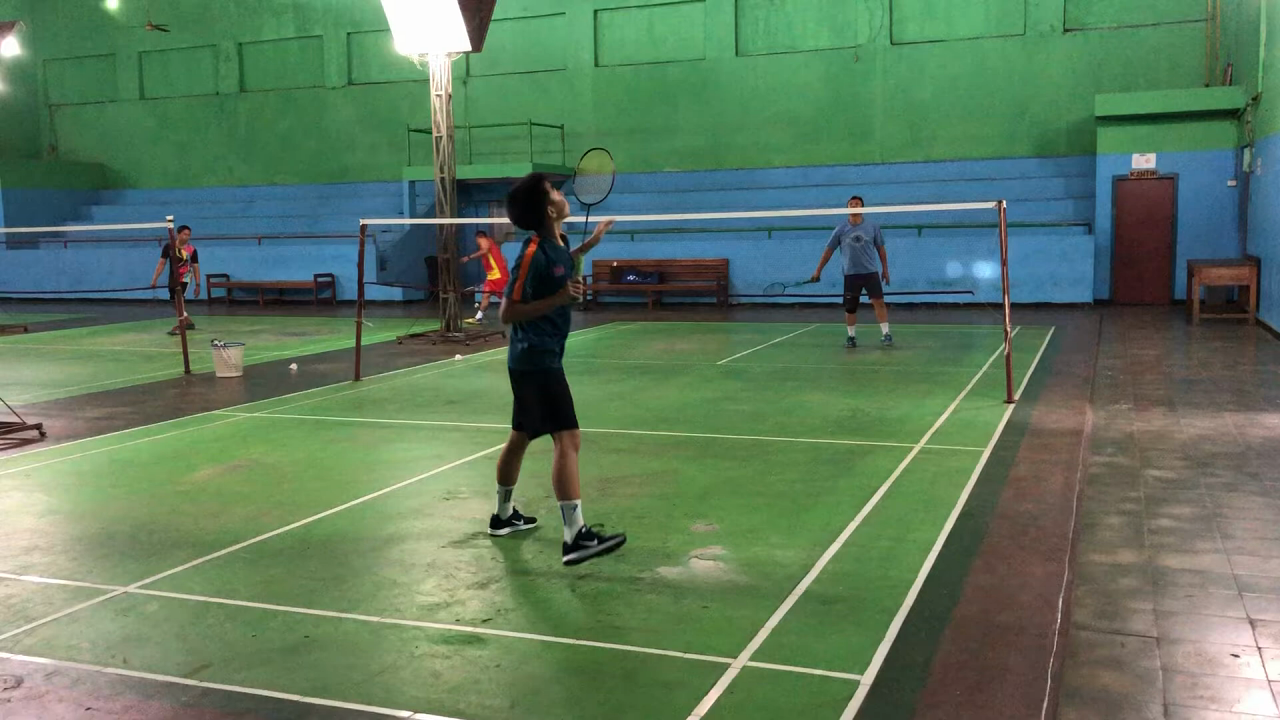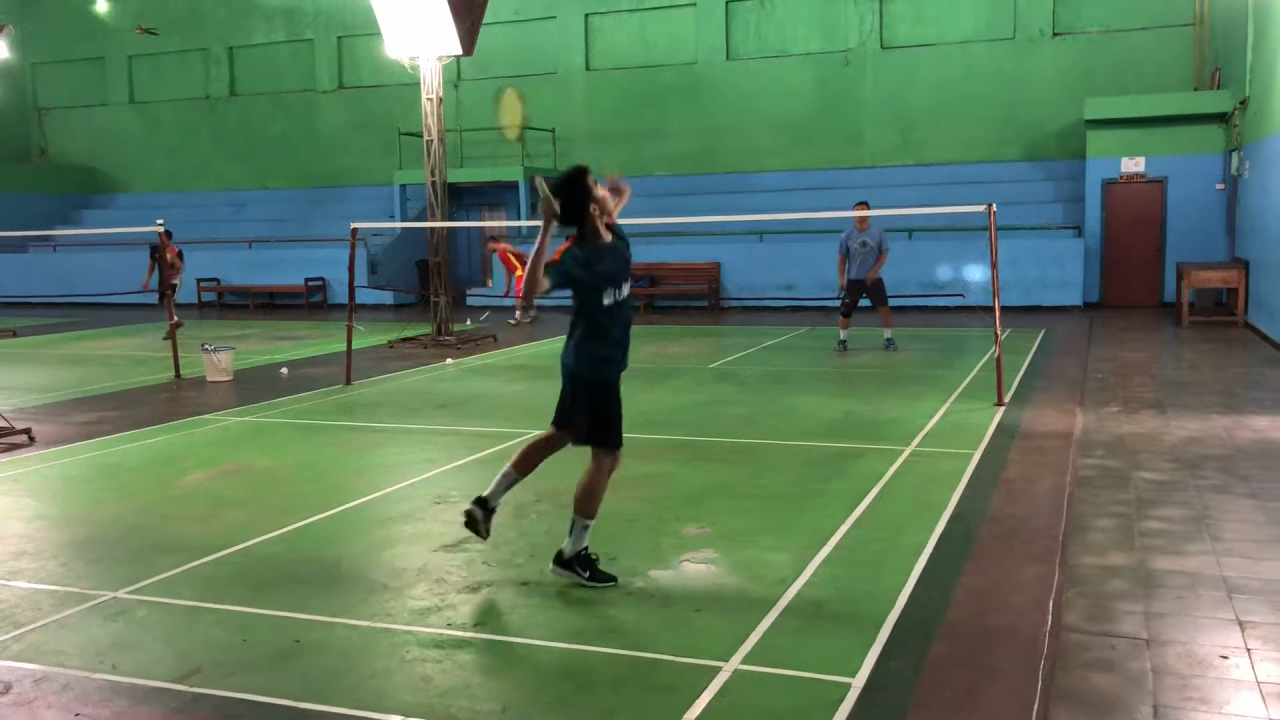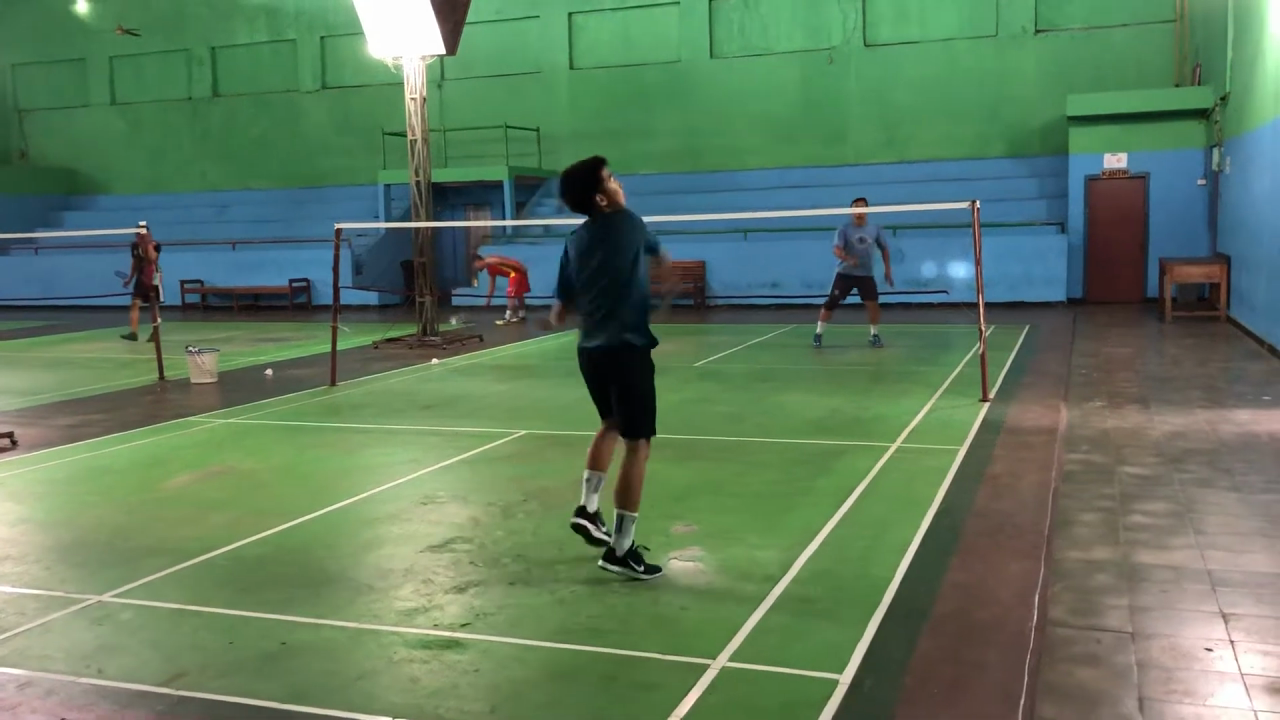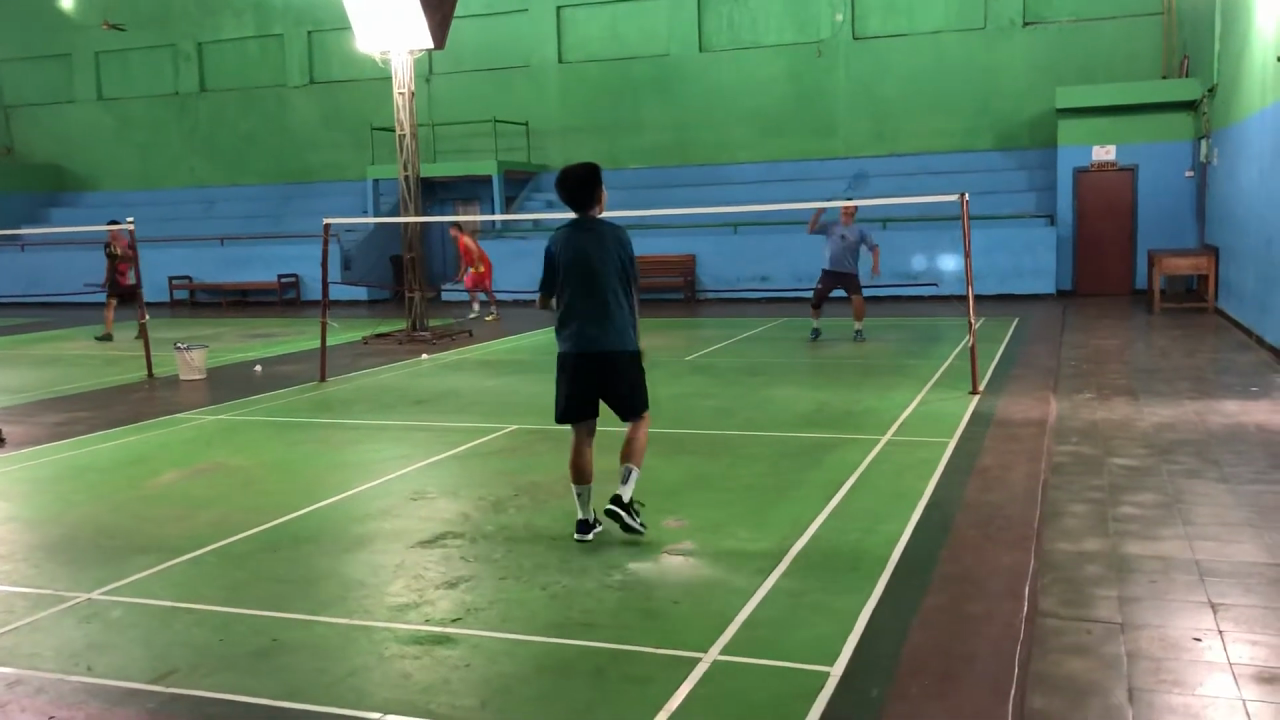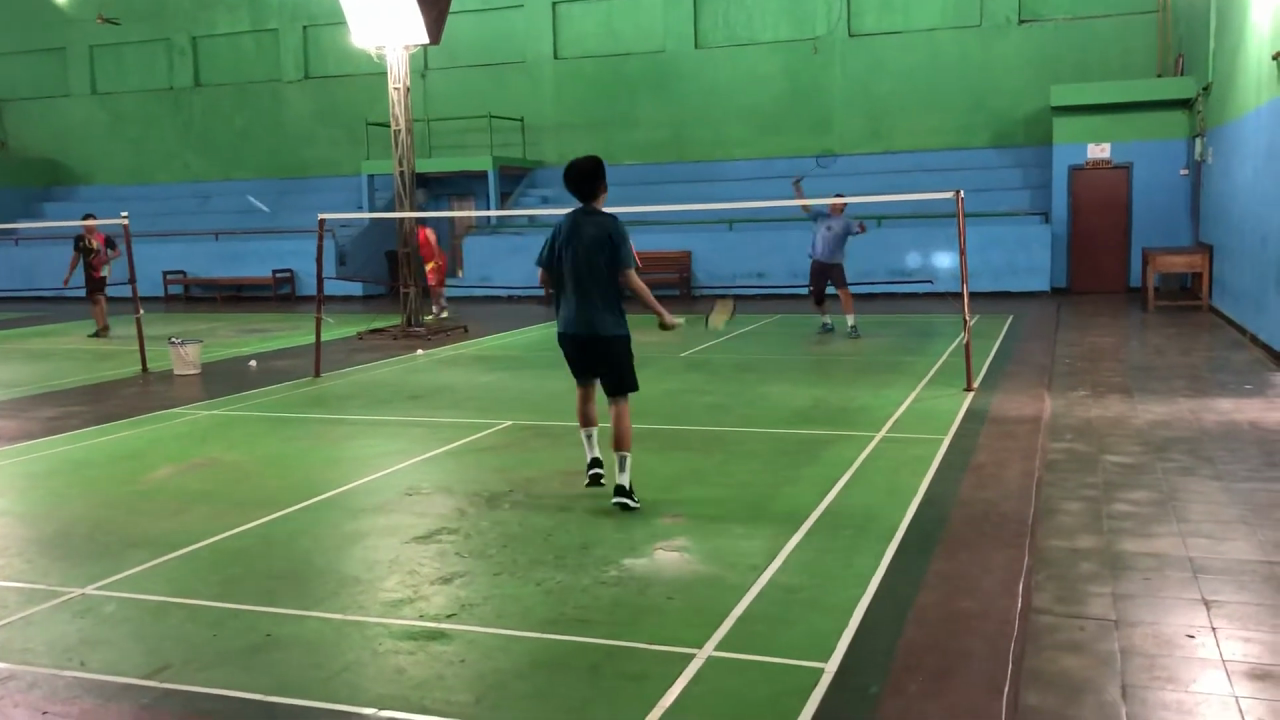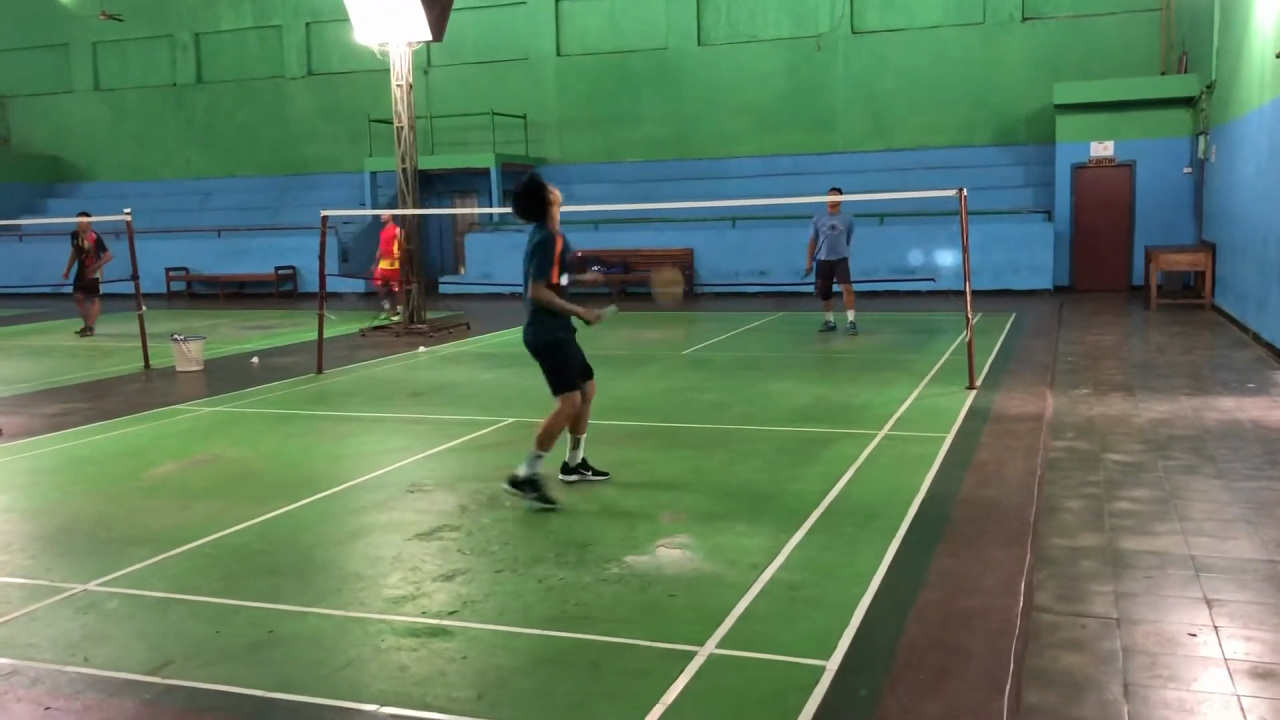
dt=0.5s
person 1, frame 1
left shoulder: (554, 245)
right shoulder: (534, 254)
right elbow: (508, 314)
left wrist: (589, 244)
right wrist: (558, 299)
left hip: (535, 359)
right hip: (536, 360)
left knee: (520, 437)
right knee: (567, 439)
left ankle: (503, 515)
right ankle: (576, 537)
person 1, frame 2
left shoulder: (615, 236)
right shoulder: (577, 255)
right elbow: (532, 290)
left wrist: (619, 193)
right wrist: (546, 228)
left hip: (594, 363)
right hip: (593, 368)
left knee: (556, 437)
right knee: (605, 457)
left ankle: (488, 502)
right ankle: (572, 553)
person 1, frame 3
left shoulder: (575, 244)
right shoulder: (628, 224)
left elbow: (560, 313)
right elbow: (663, 270)
left wrist: (555, 317)
right wrist: (670, 278)
left hip: (591, 350)
right hip: (628, 347)
left knee: (611, 425)
right knee: (636, 443)
left ankle: (588, 508)
right ankle: (622, 548)
person 1, frame 4
left shoulder: (558, 241)
right shoulder: (617, 236)
left elbow: (544, 301)
right elbow: (631, 293)
right wrist: (634, 334)
left hip: (573, 350)
right hip: (619, 346)
left knee: (582, 432)
right knee: (638, 420)
left ankle: (585, 518)
right ankle: (623, 497)
person 1, frame 5
left shoulder: (562, 226)
right shoulder: (612, 226)
left elbow: (545, 280)
right elbow: (629, 280)
right wrist: (661, 314)
left hip: (570, 328)
right hip: (606, 328)
left knee: (585, 388)
right knee: (620, 402)
left ankle: (594, 459)
right ankle: (621, 485)
person 1, frame 6
left shoulder: (542, 236)
right shoulder: (550, 240)
right elbow: (537, 293)
left wrist: (579, 279)
right wrist: (579, 311)
left hip: (553, 331)
right hip: (549, 334)
left knee: (586, 389)
right knee: (569, 402)
left ankle: (574, 463)
right ankle: (525, 475)
